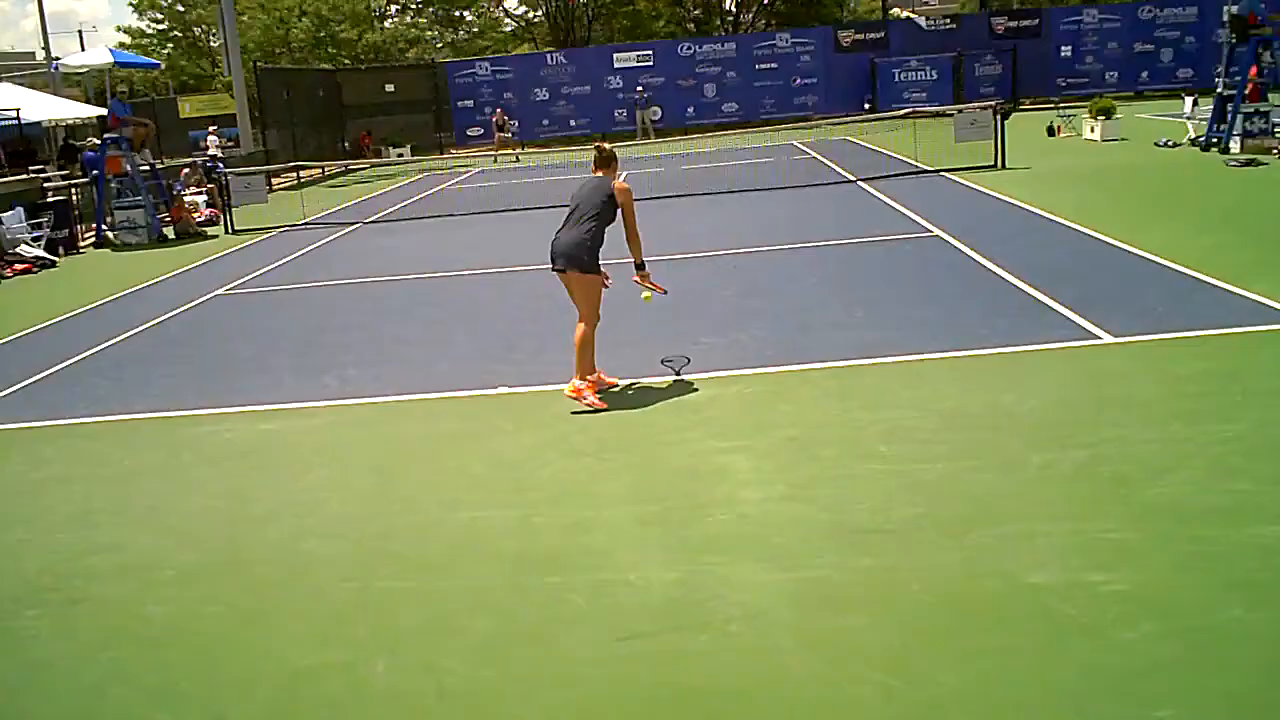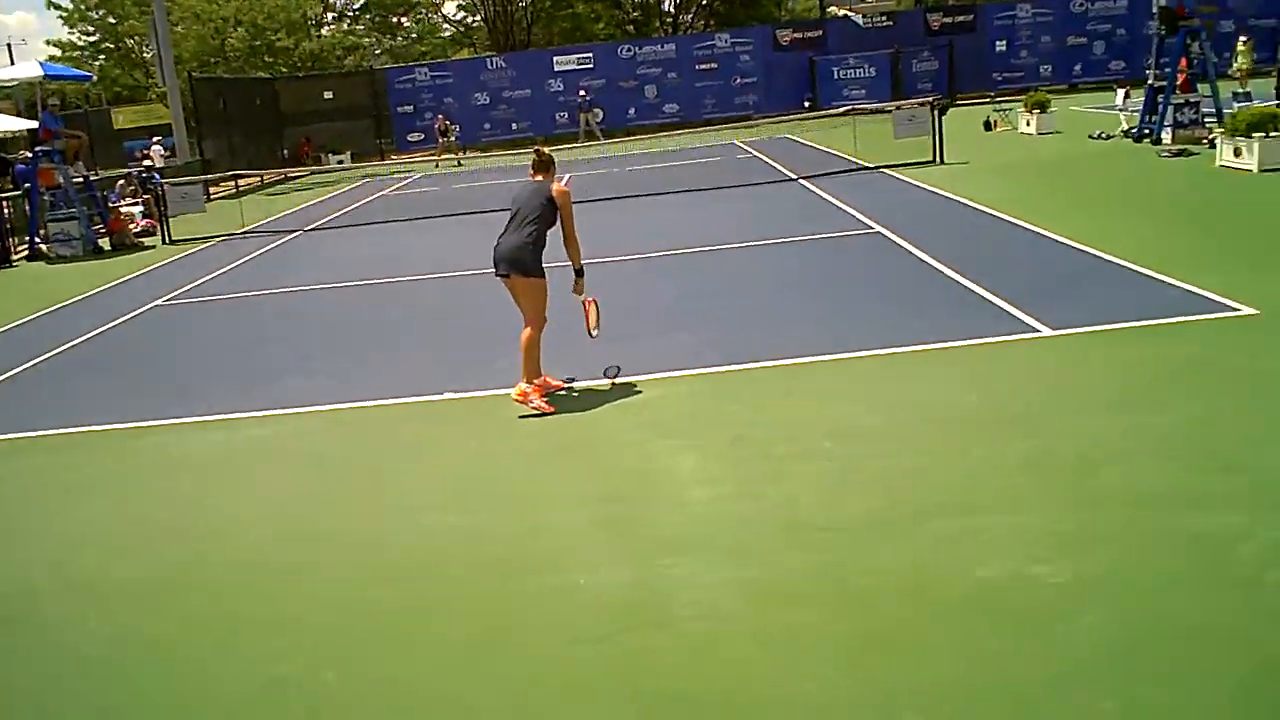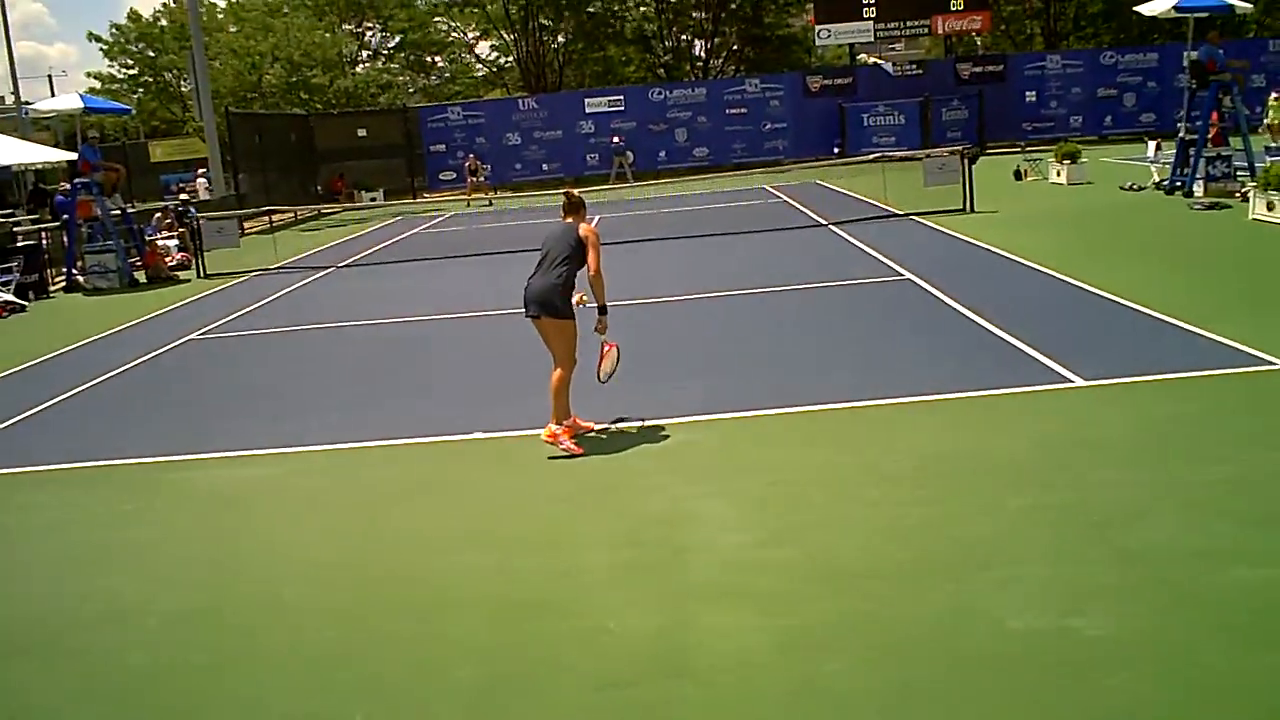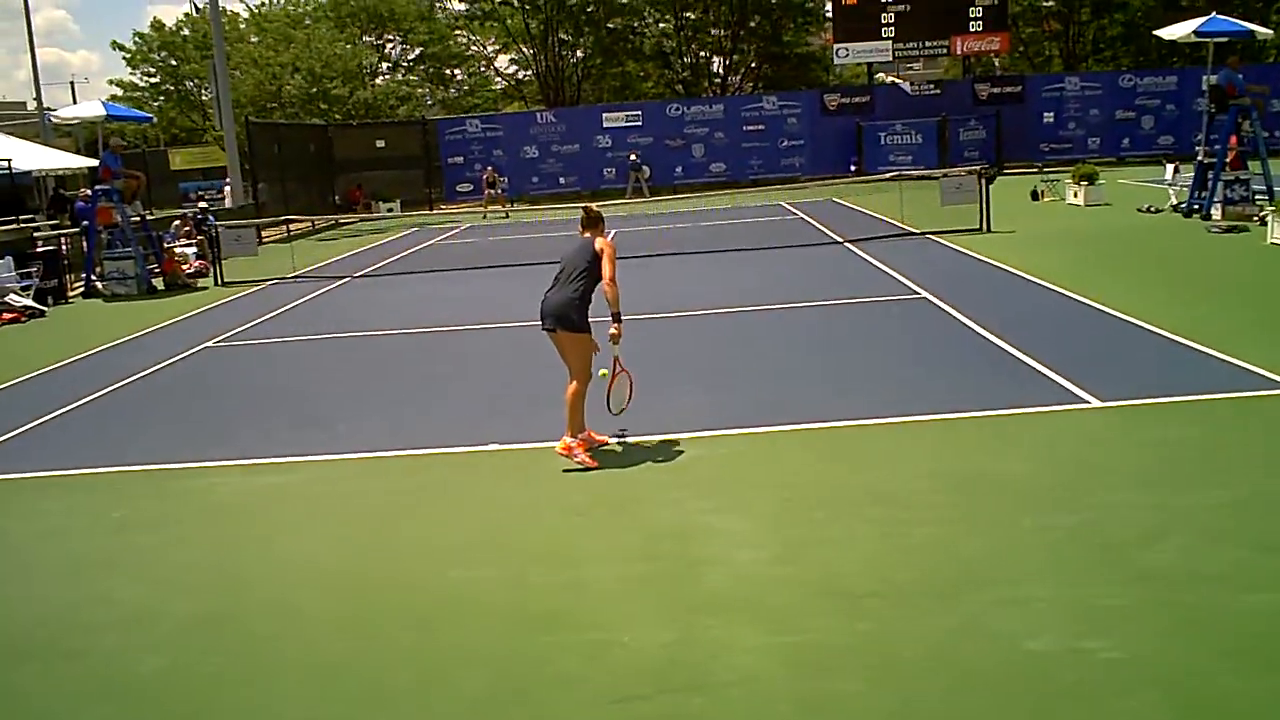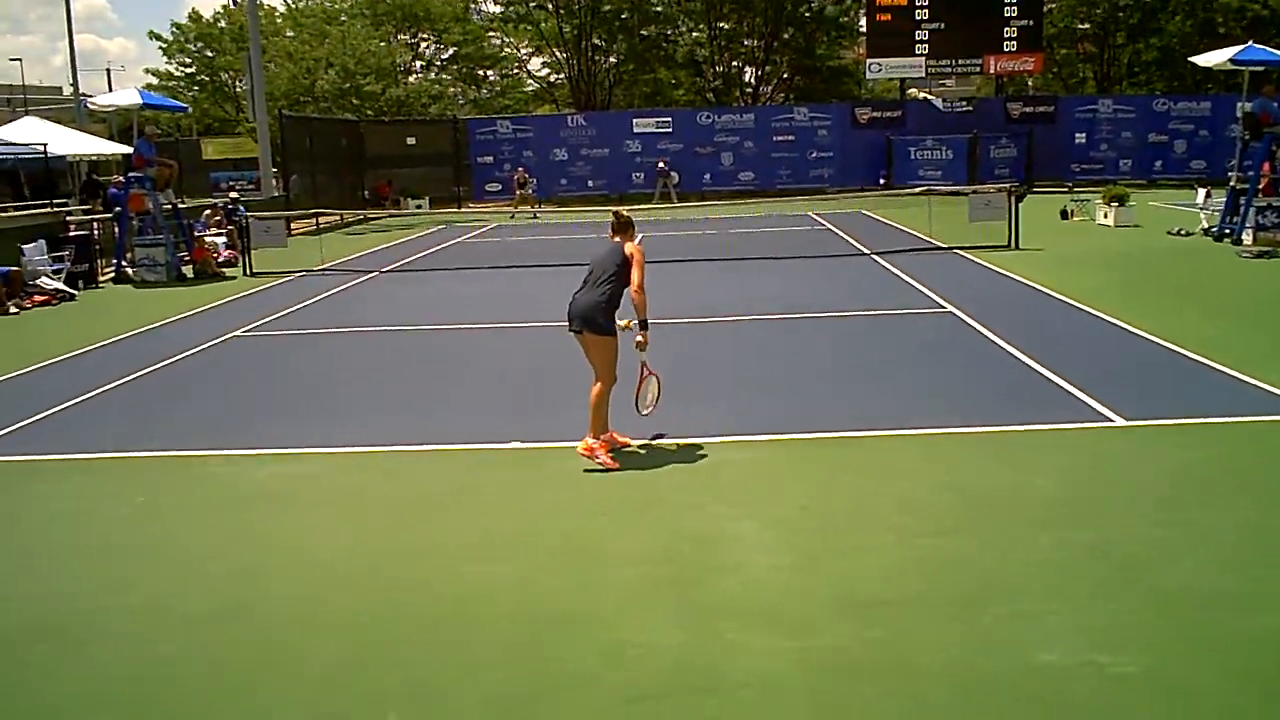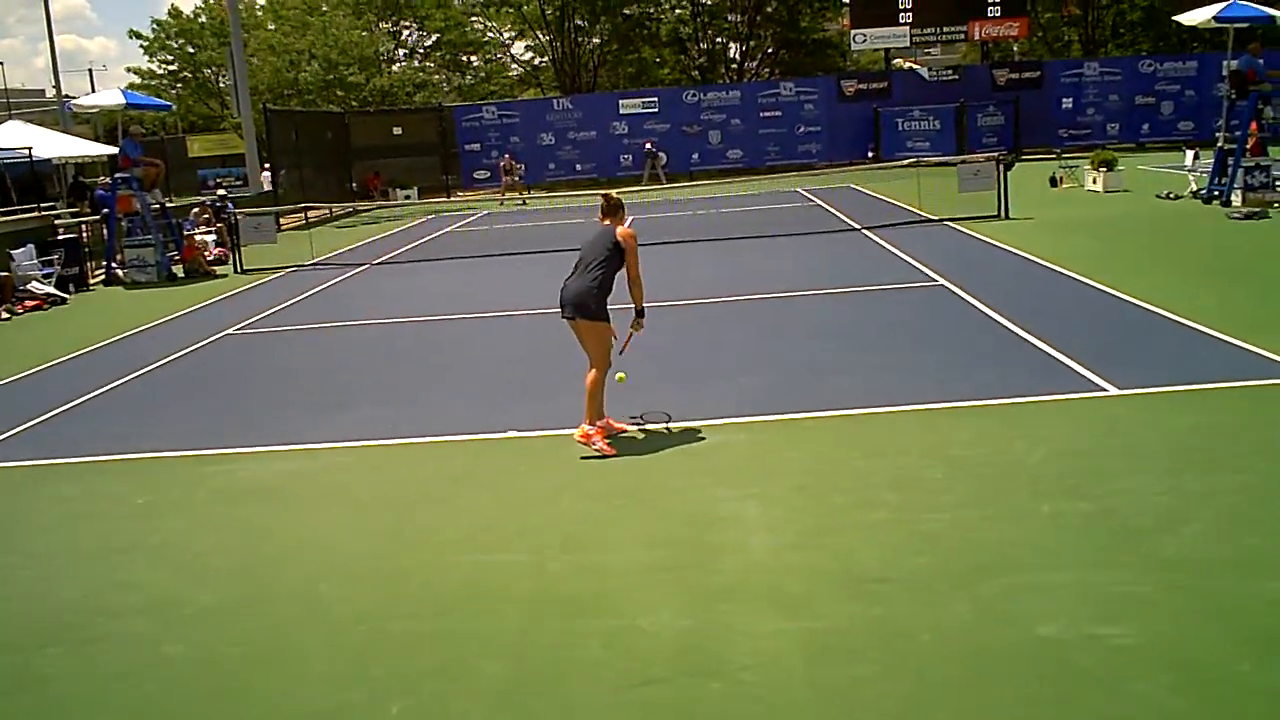
dt=0.3s
person 1, frame 1
left shoulder: (582, 187)
right shoulder: (620, 188)
right elbow: (631, 232)
left wrist: (595, 269)
right wrist: (640, 267)
left hip: (559, 247)
right hip: (580, 250)
left knee: (588, 317)
right knee: (588, 319)
left ankle: (591, 374)
right ankle: (579, 382)
person 1, frame 2
left shoulder: (521, 192)
right shoulder: (559, 191)
right elbow: (569, 237)
left wrist: (530, 269)
right wrist: (579, 274)
left hip: (502, 251)
right hip: (523, 253)
left knee: (533, 321)
right knee: (535, 322)
left ankle: (536, 378)
right ankle: (525, 386)
person 1, frame 3
left shoulder: (553, 233)
right shoulder: (587, 231)
right elbow: (594, 272)
left wrist: (570, 299)
right wrist: (602, 311)
left hip: (532, 293)
right hip: (553, 295)
left knee: (564, 362)
right knee: (565, 364)
left ankle: (566, 419)
right ankle: (555, 427)
person 1, frame 4
left shoulder: (573, 248)
right shoulder: (604, 244)
right elbow: (608, 281)
left wrist: (587, 337)
right wrist: (616, 319)
left hip: (549, 307)
right hip: (569, 309)
left knee: (580, 376)
right knee: (580, 377)
left ankle: (580, 433)
right ankle: (569, 440)
person 1, frame 5
left shoulder: (603, 251)
right shoulder: (634, 249)
right elbow: (637, 289)
left wrist: (614, 325)
right wrist: (643, 326)
left hip: (577, 308)
right hip: (596, 311)
left knee: (605, 377)
right knee: (605, 378)
left ankle: (604, 434)
right ankle: (592, 441)
person 1, frame 6
left shoulder: (594, 236)
right shoulder: (626, 233)
right elbow: (633, 278)
left wrist: (603, 324)
right wrist: (639, 313)
left hip: (568, 295)
right hip: (588, 297)
left knee: (600, 363)
right knee: (600, 365)
left ankle: (599, 420)
right ankle: (588, 428)
